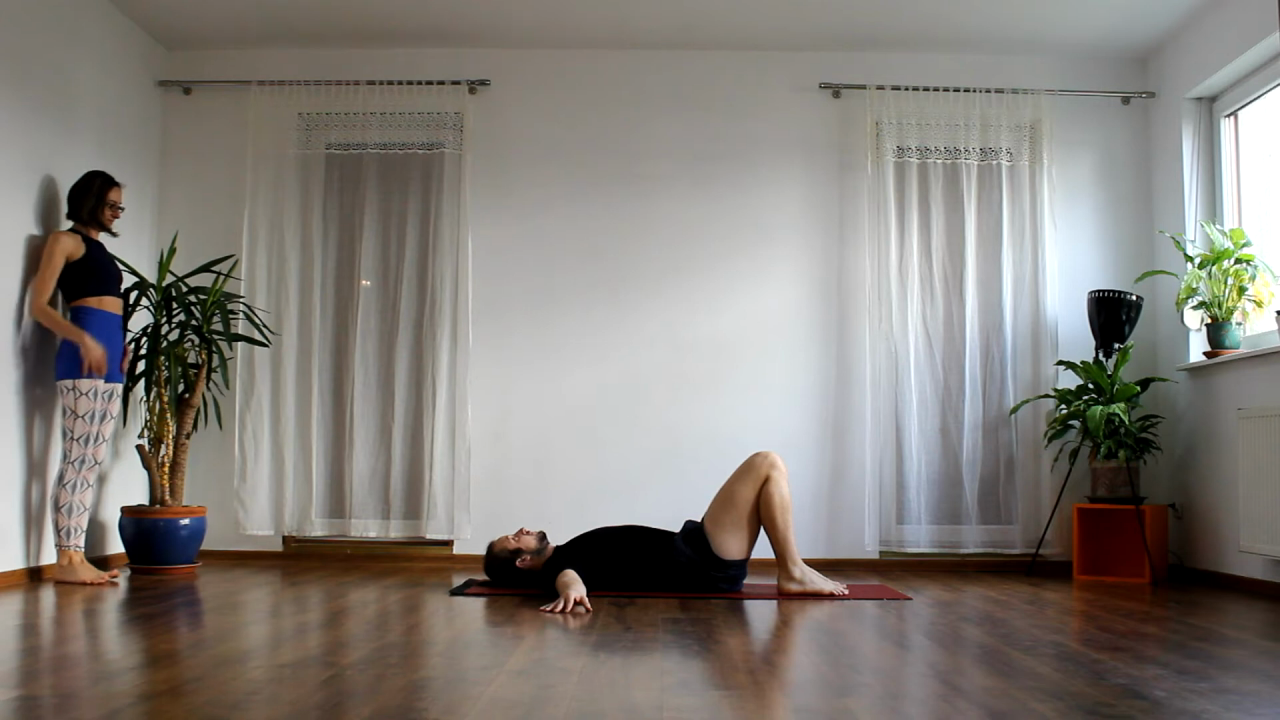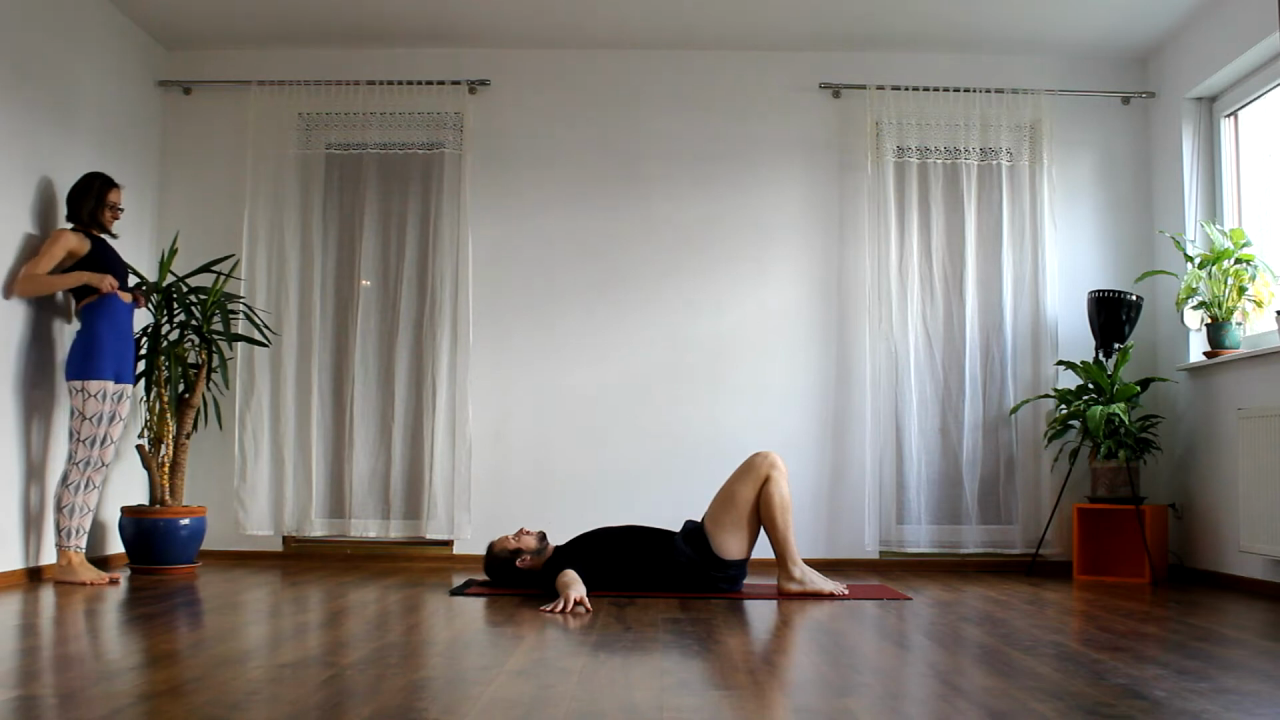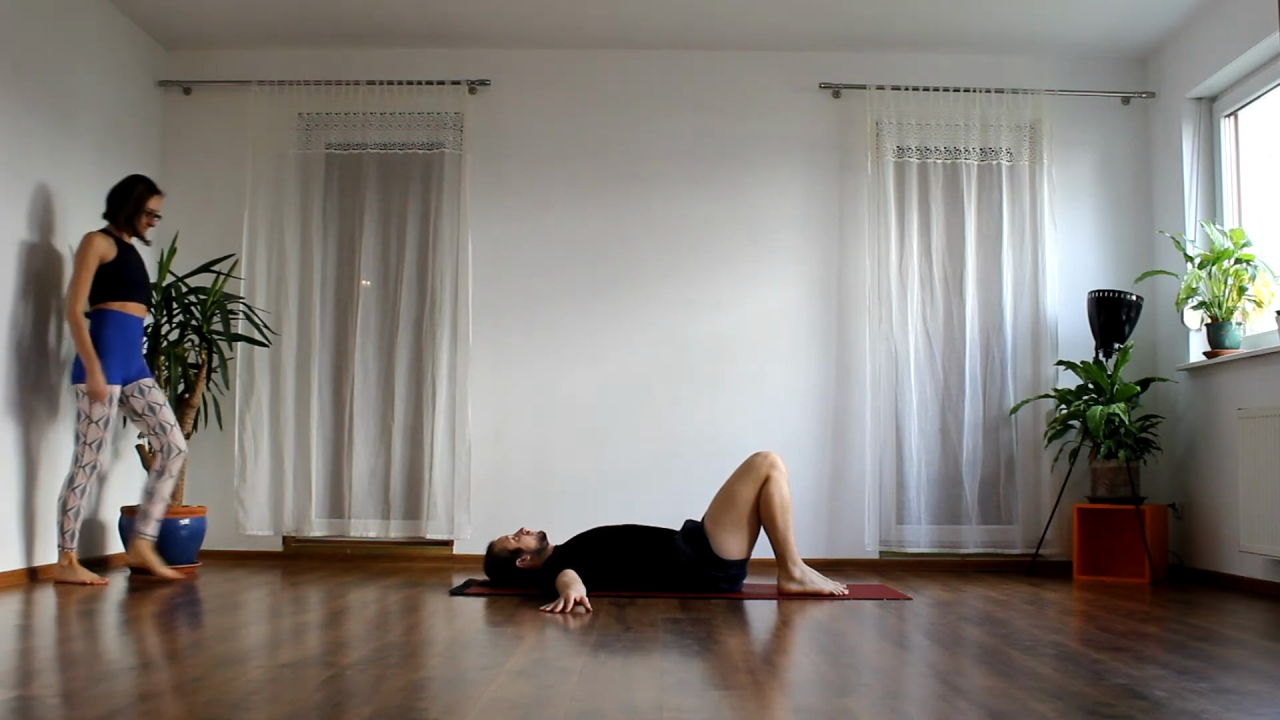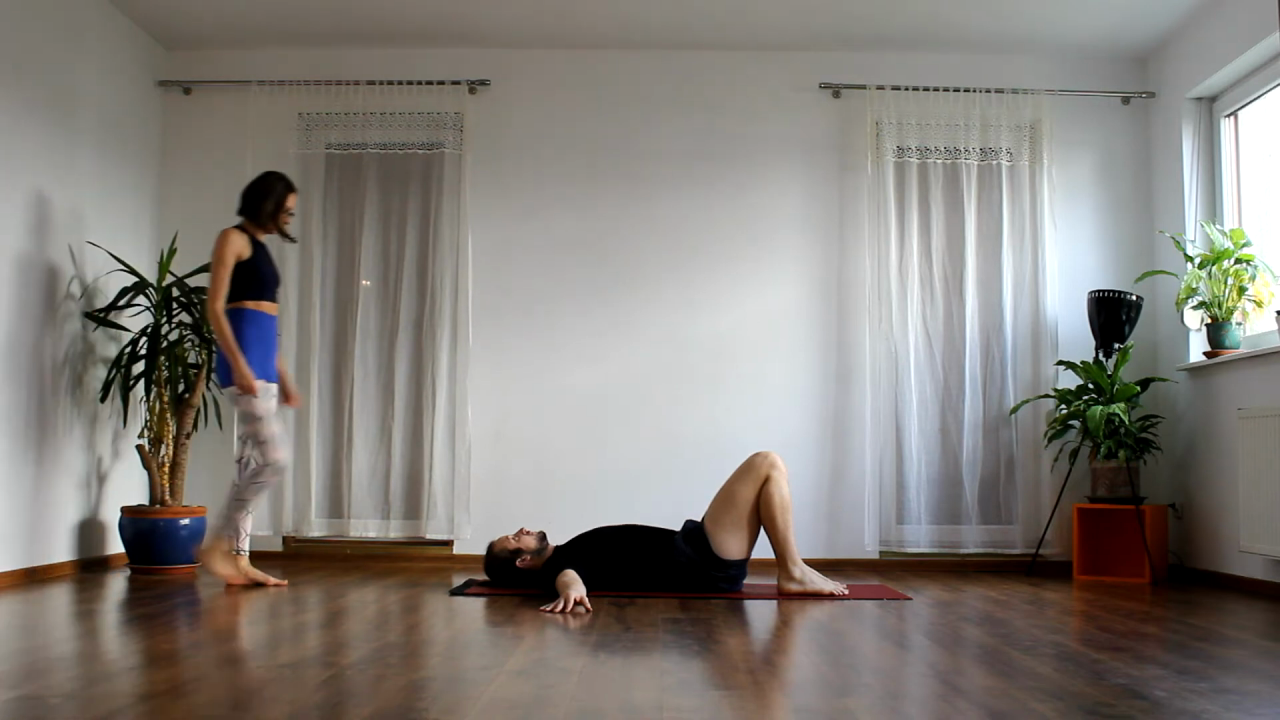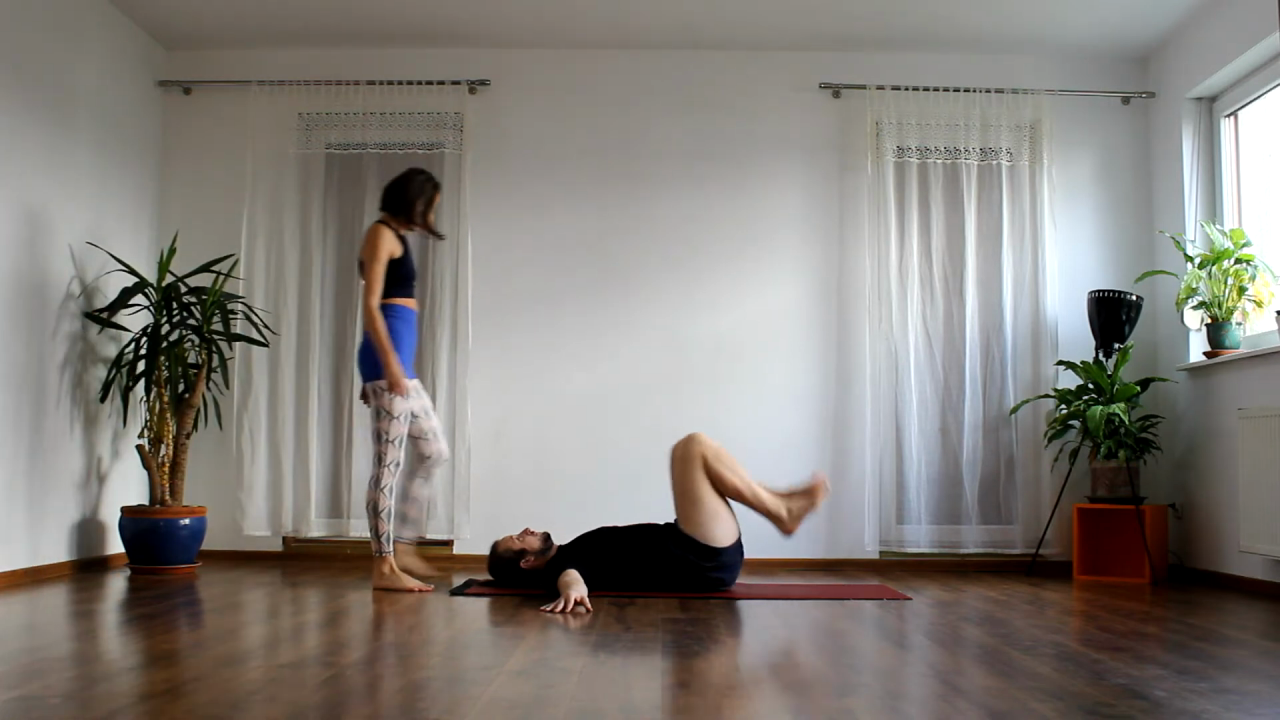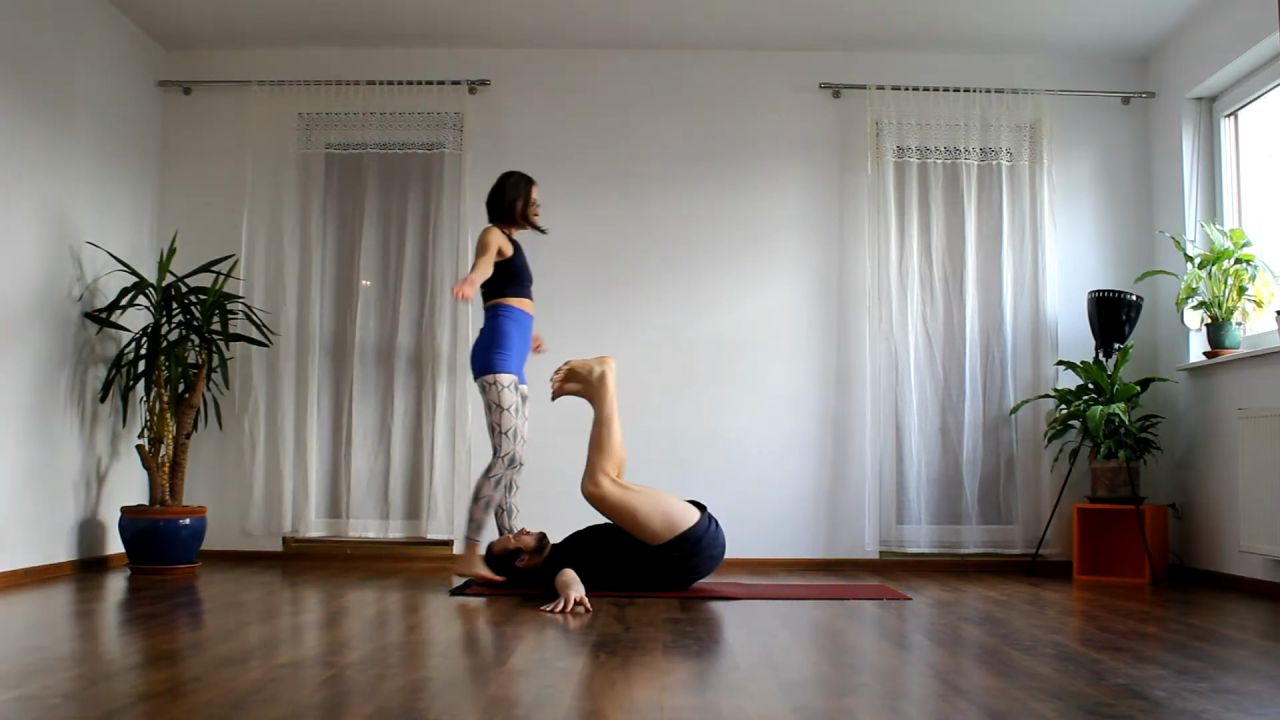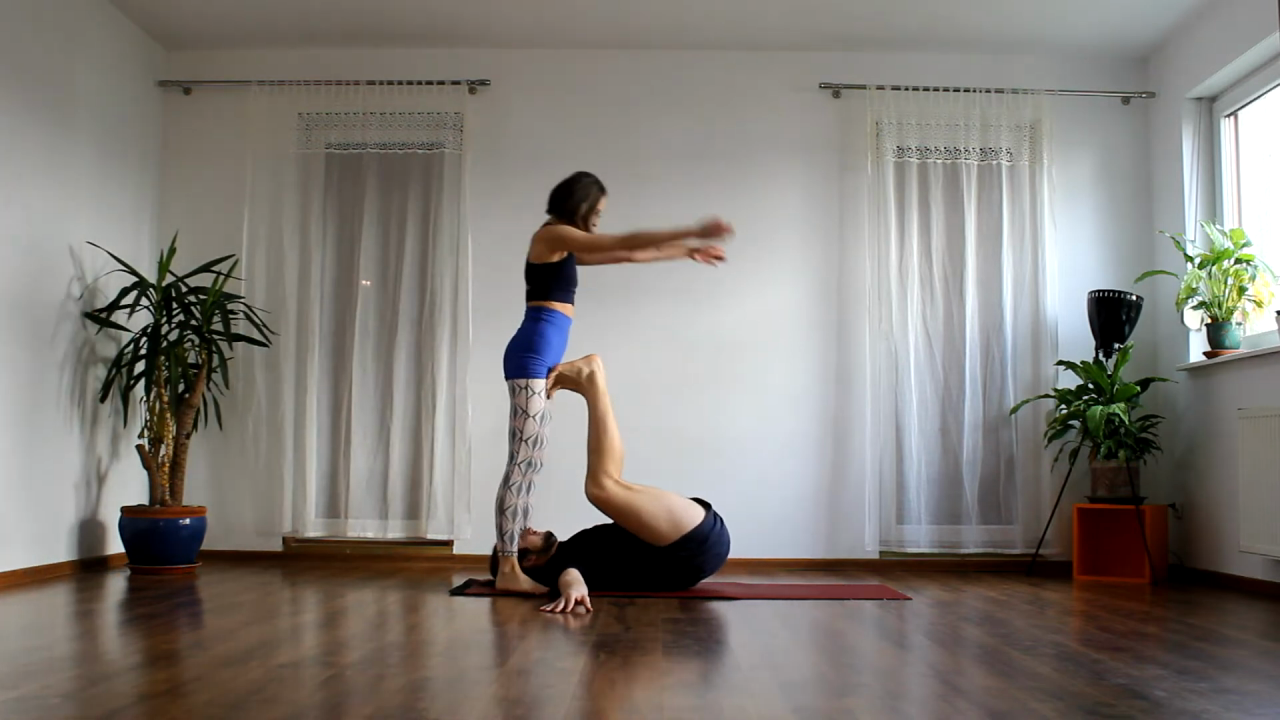
dt=0.7s
person 1, frame 1
left shoulder: (99, 247)
right shoulder: (66, 241)
right elbow: (39, 305)
left wrist: (120, 345)
right wrist: (83, 339)
left hip: (108, 356)
right hip: (84, 355)
left knee: (92, 462)
right knee: (77, 459)
left ankle: (77, 557)
right ankle: (65, 560)
person 1, frame 2
left shoulder: (102, 246)
right shoulder: (68, 239)
right elbow: (23, 284)
left wrist: (128, 299)
right wrist: (85, 276)
left hip: (121, 356)
right hip: (95, 352)
left knee: (99, 463)
right knee: (82, 460)
left ankle: (77, 556)
right ankle: (65, 560)
person 1, frame 3
left shoulder: (133, 253)
right shoulder: (97, 243)
right elbow: (77, 309)
left wrist: (148, 370)
right wrist: (93, 368)
left hip: (135, 366)
right hip: (105, 361)
left knee: (173, 447)
right knee: (90, 462)
left ankle: (142, 544)
right ankle: (66, 560)
person 1, frame 4
left shoulder: (261, 246)
right shoulder: (232, 239)
right elbow: (215, 308)
left wrist: (281, 375)
right wrist: (240, 366)
left hip: (263, 363)
right hip: (243, 360)
left knee: (250, 462)
right knee: (274, 459)
left ankle: (237, 560)
right ankle: (217, 544)
person 1, frame 5
left shoulder: (396, 238)
right shoulder: (381, 234)
right elbow: (369, 304)
right wrist: (389, 363)
left hip: (398, 360)
right hip: (387, 357)
left knee: (435, 452)
right knee: (389, 462)
left ankle: (396, 545)
right ankle: (383, 565)
person 1, frame 6
left shoulder: (512, 243)
right shoulder: (493, 236)
right elbow: (483, 267)
left wrist: (530, 333)
right wrist: (470, 281)
left hip: (512, 359)
right hip: (498, 353)
left knee: (512, 460)
right knee: (508, 456)
right ankle: (470, 552)
person 1, frame 7
left shoulder: (565, 242)
right shoulder: (553, 234)
left elbow: (622, 251)
right elbow: (624, 245)
left wrist: (686, 249)
right wrist: (691, 233)
left hip: (539, 360)
right hip: (533, 358)
left knee: (525, 464)
right knee: (523, 463)
left ankle: (511, 560)
right ankle: (508, 569)
person 2, frame 1
left shoulder: (559, 557)
right shoulder: (555, 568)
right elbow: (570, 577)
right wrist: (570, 589)
left hip: (694, 555)
right hip: (705, 566)
left knee: (763, 468)
right knee: (767, 464)
left ankle: (793, 571)
right ankle: (792, 573)
person 2, frame 2
left shoulder: (559, 557)
right shoulder: (555, 567)
right elbow: (569, 577)
right wrist: (571, 589)
left hip: (694, 555)
right hip: (704, 566)
left knee: (764, 470)
right knee: (767, 464)
left ankle: (793, 571)
right ankle: (792, 574)
person 2, frame 3
left shoulder: (559, 556)
right shoulder: (555, 568)
right elbow: (568, 576)
right wrist: (571, 589)
left hip: (694, 556)
right hip: (704, 566)
left knee: (762, 469)
right knee: (767, 464)
left ankle: (793, 570)
right ankle: (792, 573)
person 2, frame 4
left shoulder: (560, 557)
right shoulder: (555, 567)
right elbow: (568, 577)
right wrist: (570, 589)
left hip: (694, 554)
right hip: (705, 565)
left knee: (763, 472)
right knee: (767, 464)
left ankle: (792, 570)
right ankle: (792, 573)
person 2, frame 5
left shoulder: (566, 554)
right shoulder: (566, 563)
right elbow: (568, 575)
right wrist: (570, 589)
left hip: (705, 562)
right hip: (702, 565)
right knee: (693, 445)
right ankle: (782, 511)
person 2, frame 6
left shoulder: (559, 556)
right shoulder: (553, 567)
right elbow: (566, 576)
right wrist: (570, 589)
right knee: (598, 483)
right ankle: (603, 383)
person 2, frame 7
left shoulder: (567, 552)
right shoulder: (558, 566)
right elbow: (570, 576)
right wrist: (573, 588)
right knee: (602, 484)
right ankle: (592, 381)
